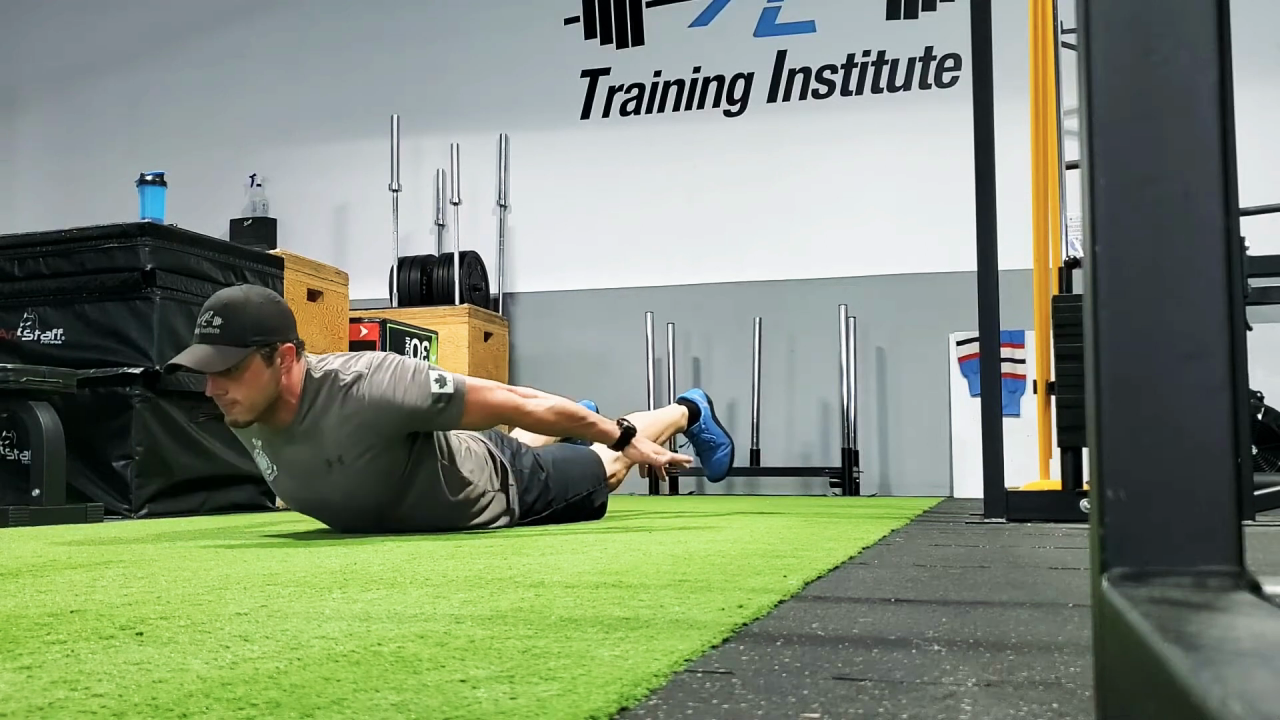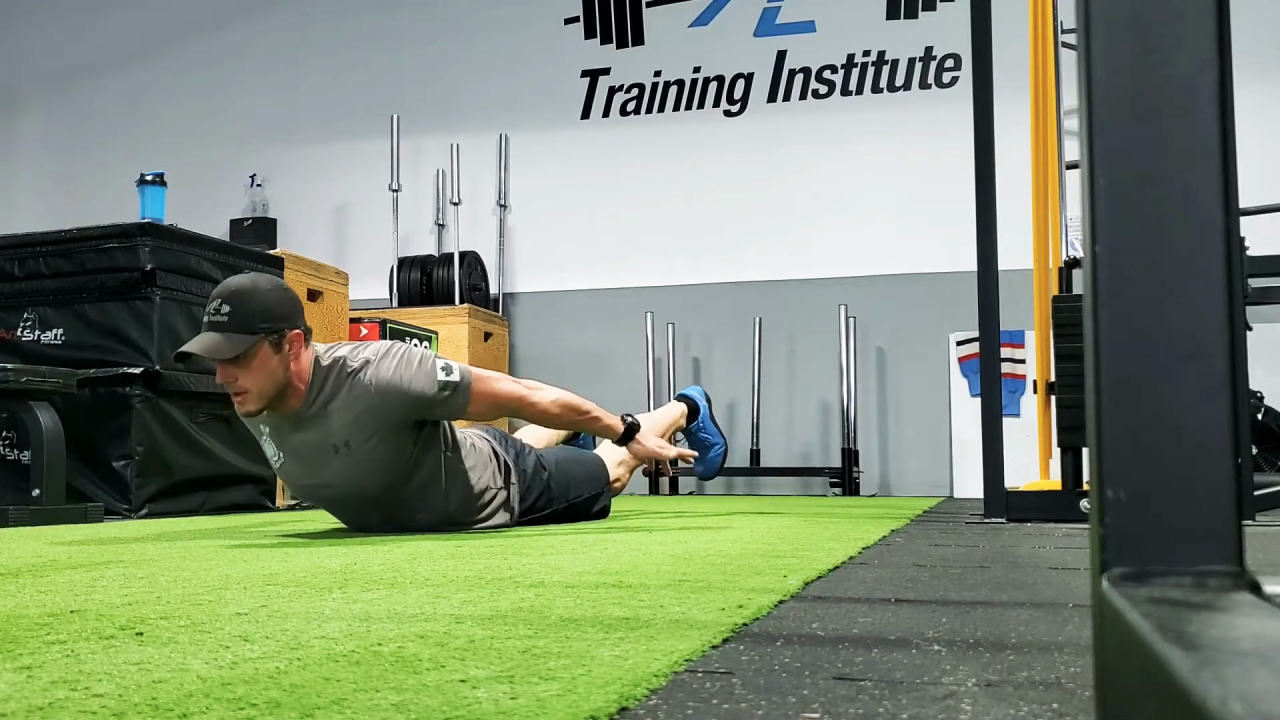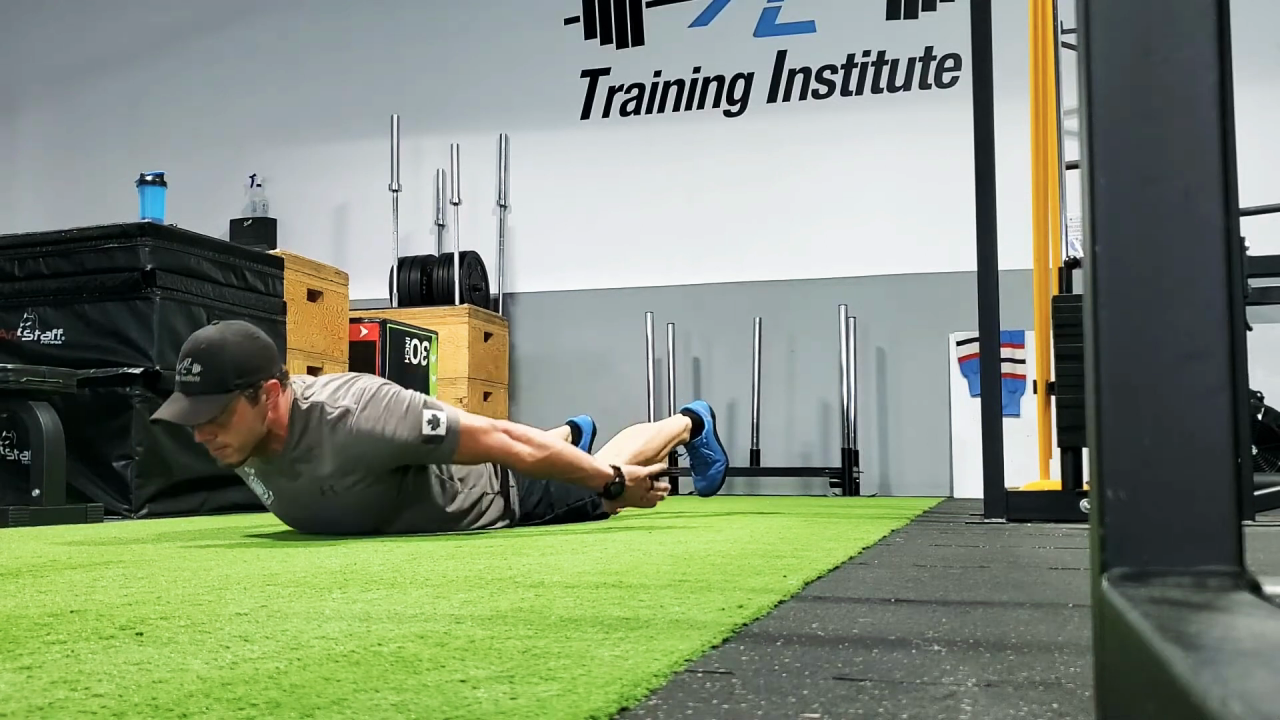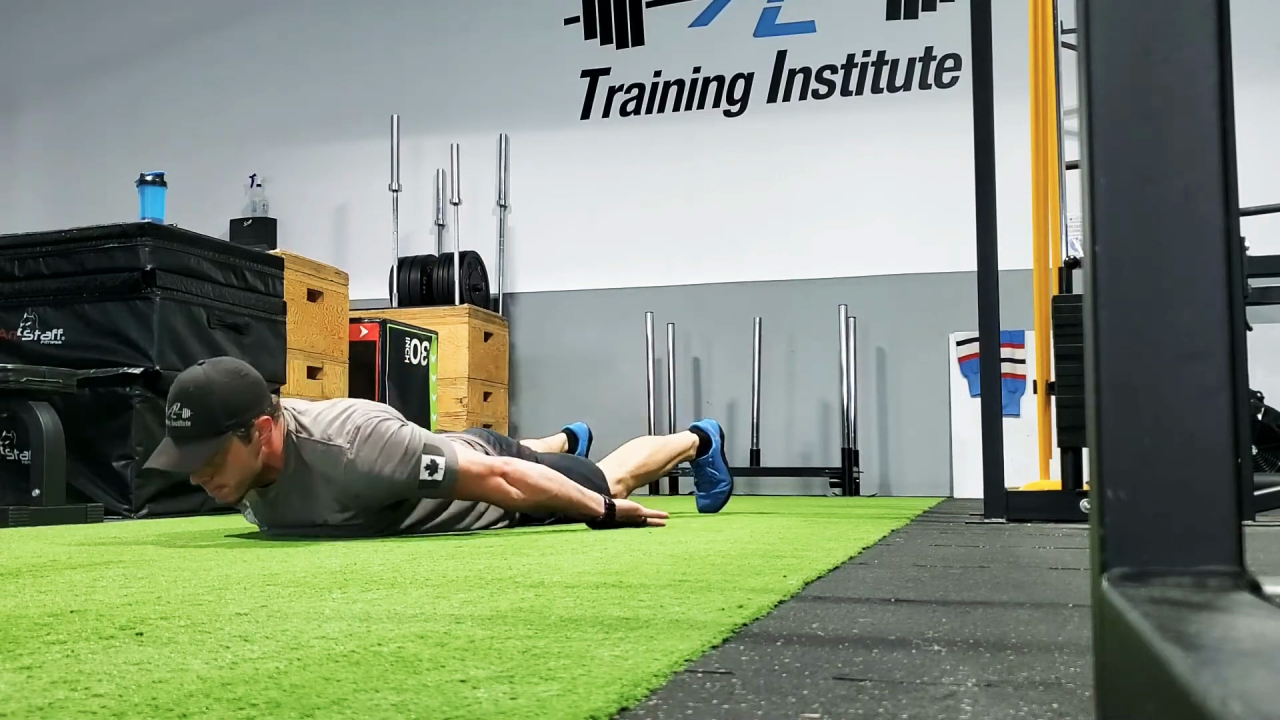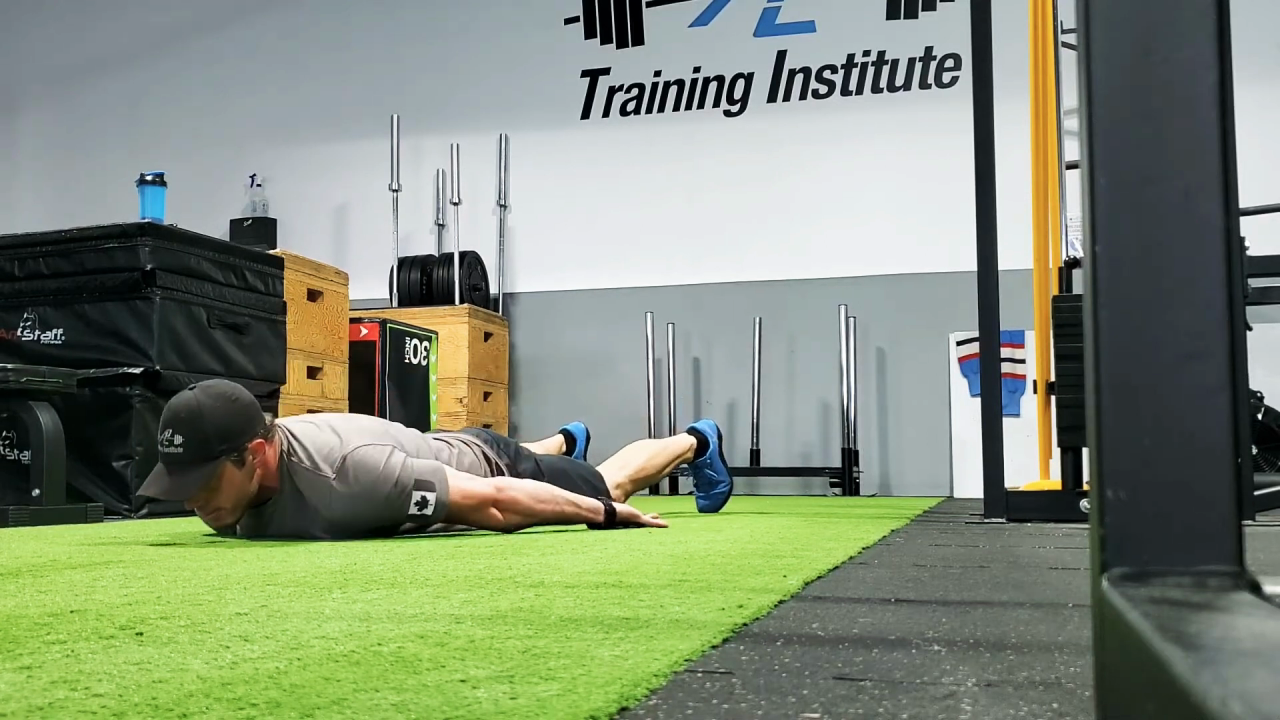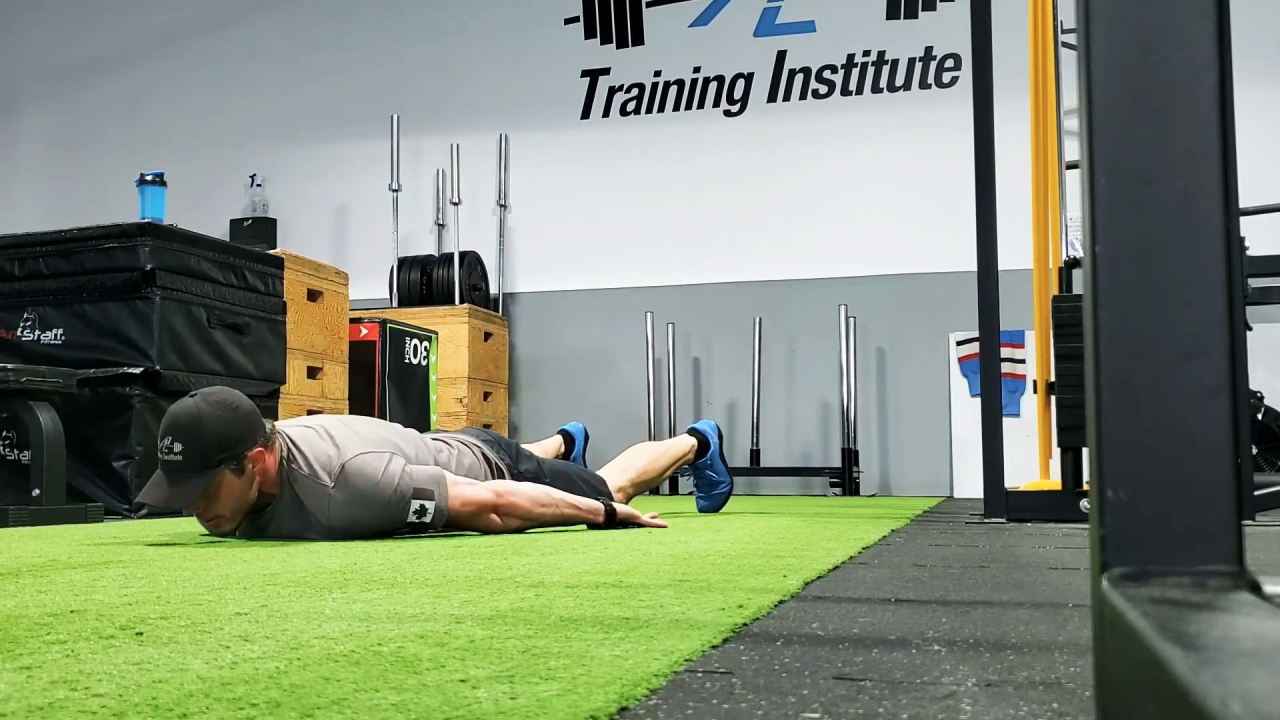
dt=0.4s
person 1, frame 1
left shoulder: (368, 388)
right shoulder: (244, 418)
left elbow: (512, 401)
left wrist: (624, 437)
left hip: (497, 497)
left knee: (604, 469)
left ankle: (687, 413)
right ankle: (570, 425)
person 1, frame 2
left shoulder: (375, 377)
right shoulder: (254, 406)
left elbow: (516, 393)
left wrist: (627, 433)
left hip: (499, 497)
left knee: (610, 472)
left ankle: (686, 410)
right ankle: (569, 423)
person 1, frame 3
left shoulder: (355, 418)
right shoulder: (240, 430)
left elbow: (502, 439)
left wrist: (615, 485)
left hip: (494, 497)
right hip: (443, 466)
left knee: (607, 473)
left ankle: (690, 424)
right ankle: (570, 431)
person 1, frame 4
left shoulder: (349, 449)
right shoulder: (241, 453)
left elbow: (500, 480)
left wrist: (609, 512)
left hip: (493, 489)
right hip: (443, 465)
left knee: (609, 482)
left ankle: (698, 441)
right ankle: (565, 441)
person 1, frame 5
left shoulder: (344, 475)
right shoulder: (237, 464)
left elbow: (495, 501)
left wrist: (611, 515)
left hip: (486, 473)
right hip: (438, 454)
left knee: (607, 486)
left ankle: (696, 443)
right ankle: (563, 441)
person 1, frame 6
left shoulder: (344, 483)
right shoulder: (237, 464)
left elbow: (496, 506)
left wrist: (609, 514)
left hip: (488, 475)
right hip: (439, 454)
left knee: (609, 488)
left ankle: (697, 443)
